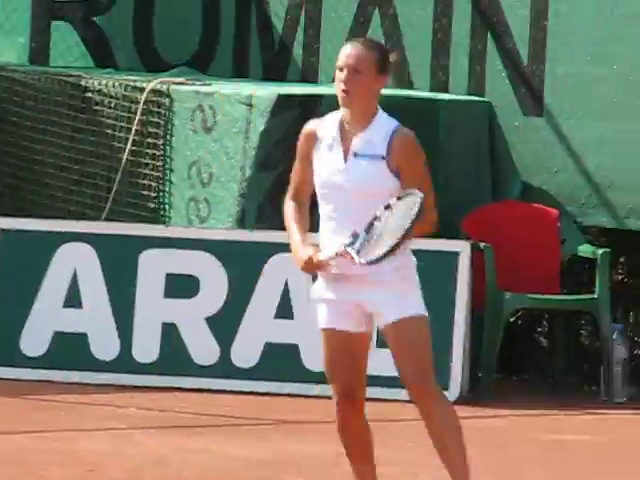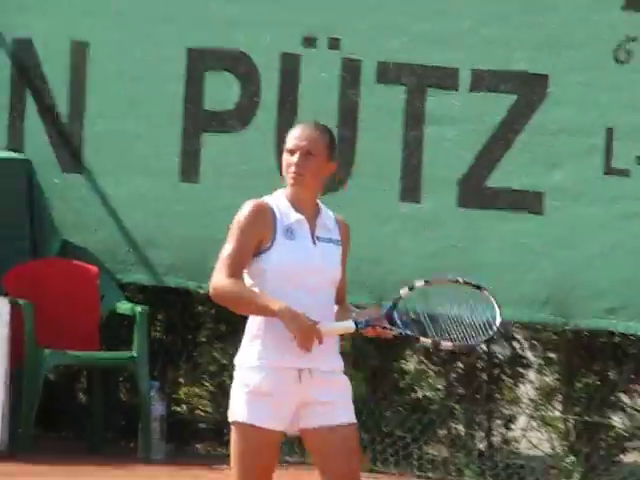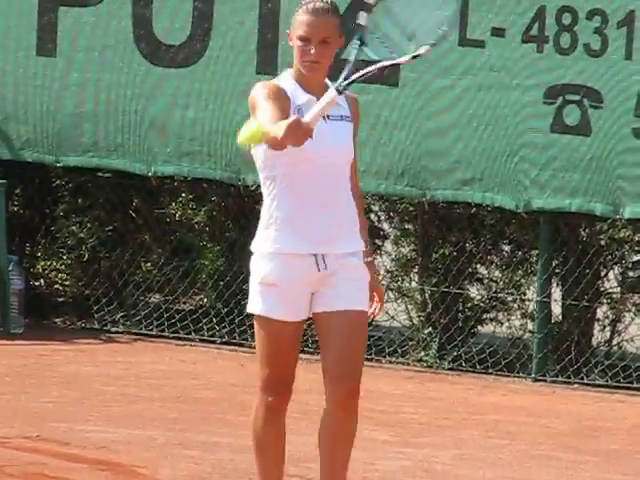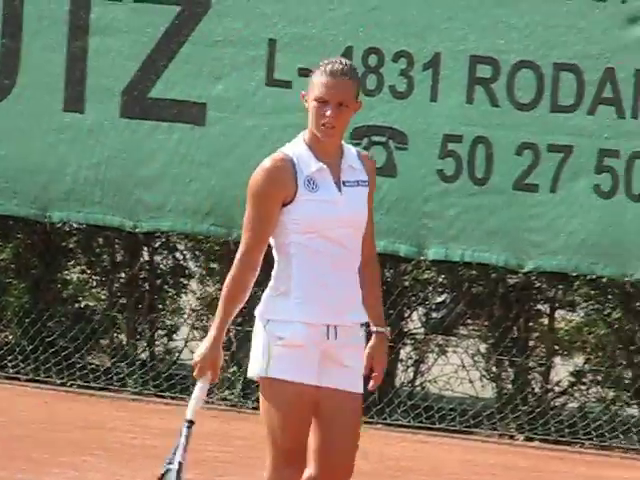
dt=1s
person 1, frame 1
left shoulder: (400, 141)
right shoulder: (314, 135)
left elbow: (427, 217)
right elbow: (294, 200)
right wrist: (301, 246)
left hip: (390, 280)
right hip: (336, 282)
left knee: (423, 388)
right knee: (347, 404)
person 1, frame 2
left shoulder: (338, 228)
right shoulder: (260, 214)
right elbow: (221, 285)
left wrist: (360, 320)
right wrist: (283, 311)
left hip: (325, 378)
right hip: (265, 371)
person 1, frame 3
left shoulder: (348, 105)
right shoulder: (269, 94)
right elbow: (270, 134)
left wrist: (368, 258)
right wrist: (288, 130)
left hip: (344, 260)
right hip: (283, 257)
left knee: (343, 394)
right knee: (275, 393)
person 1, frame 4
left shoulder: (363, 167)
right shoulder: (279, 170)
right elbow: (248, 259)
left wrist: (378, 328)
right wrist: (215, 335)
left hip: (344, 336)
right hip: (288, 329)
